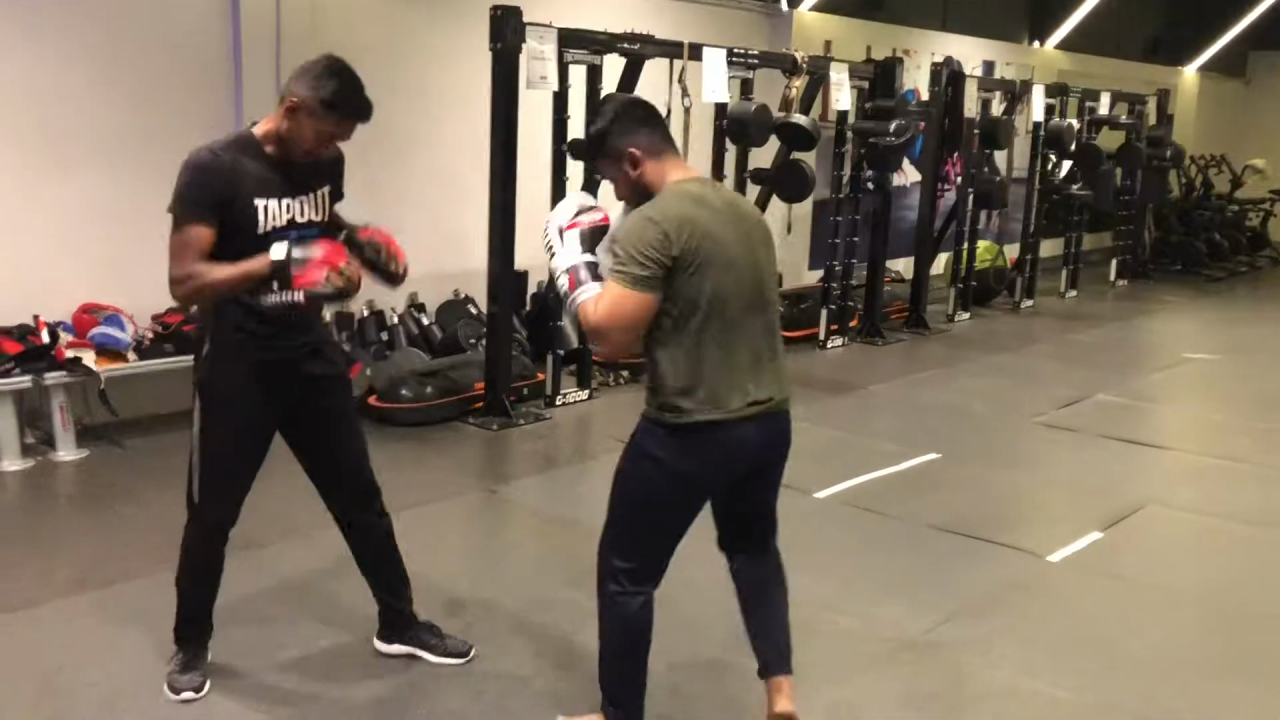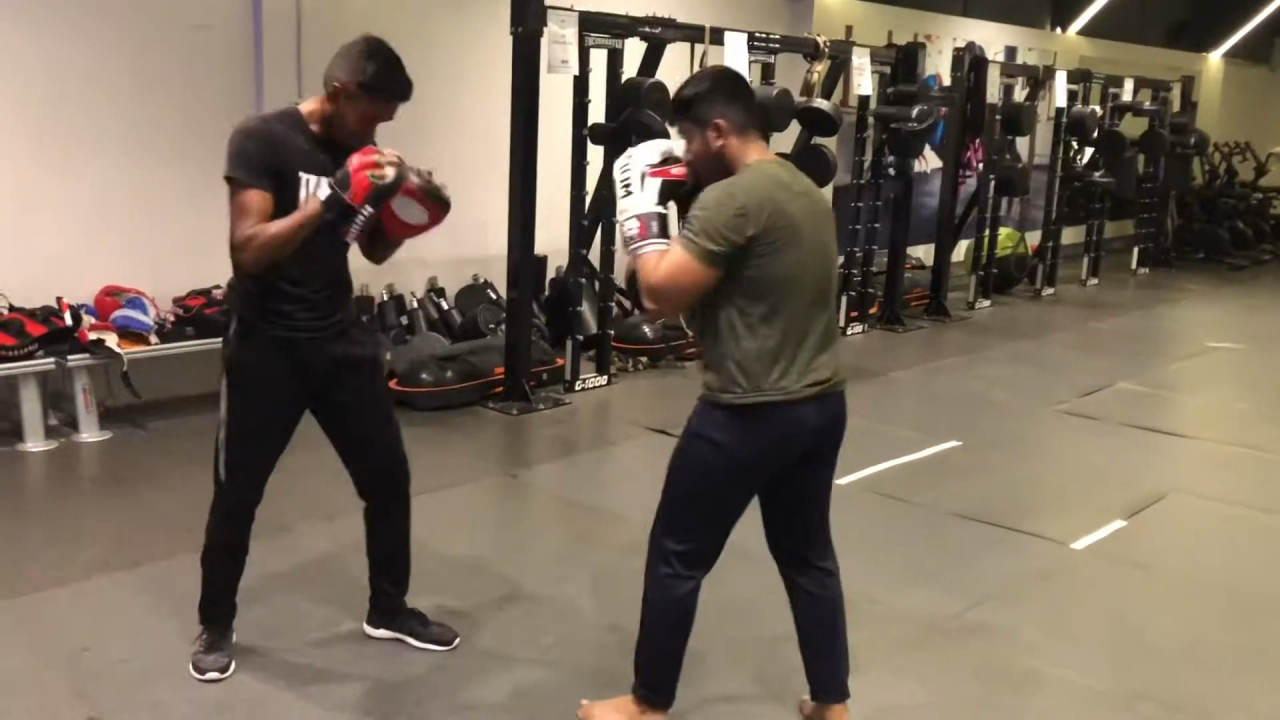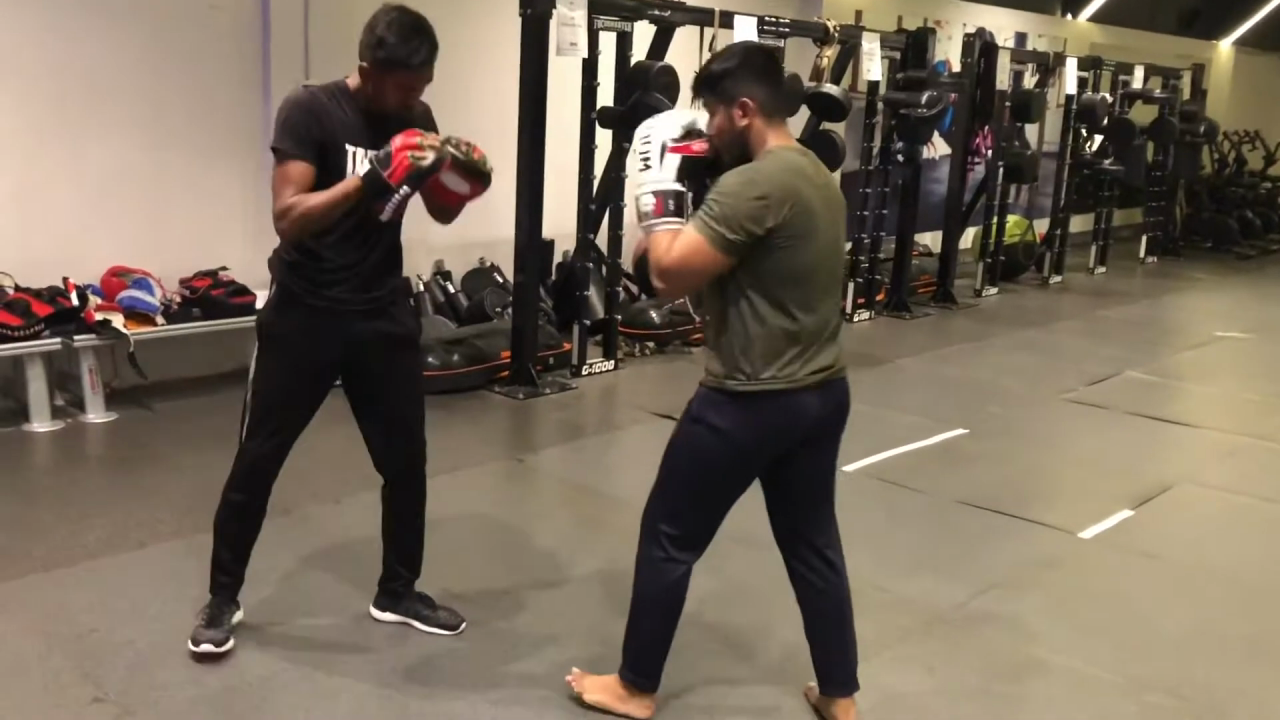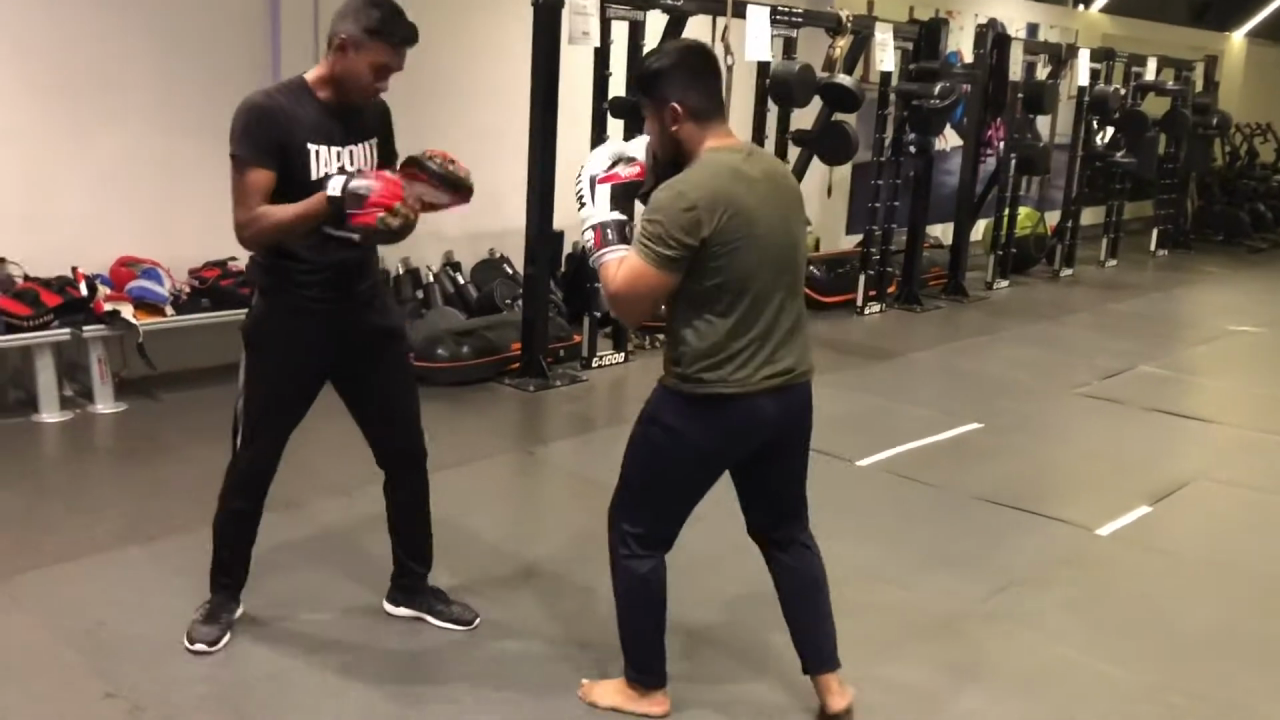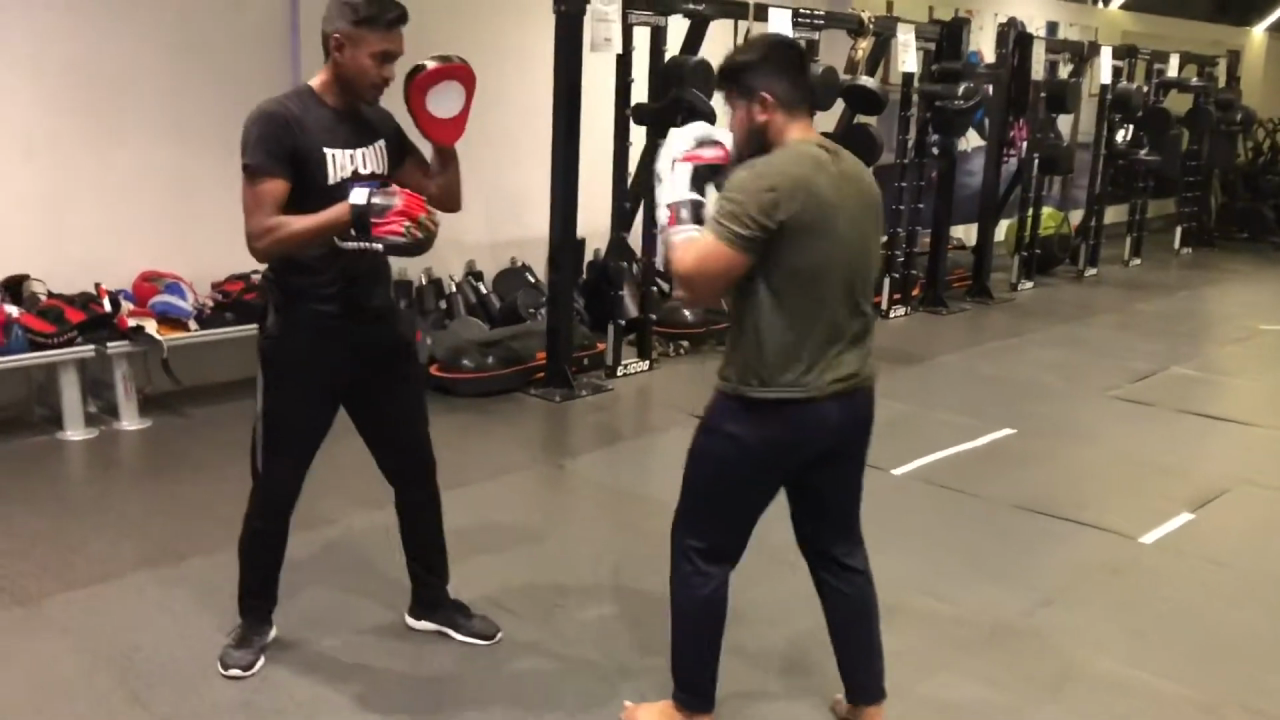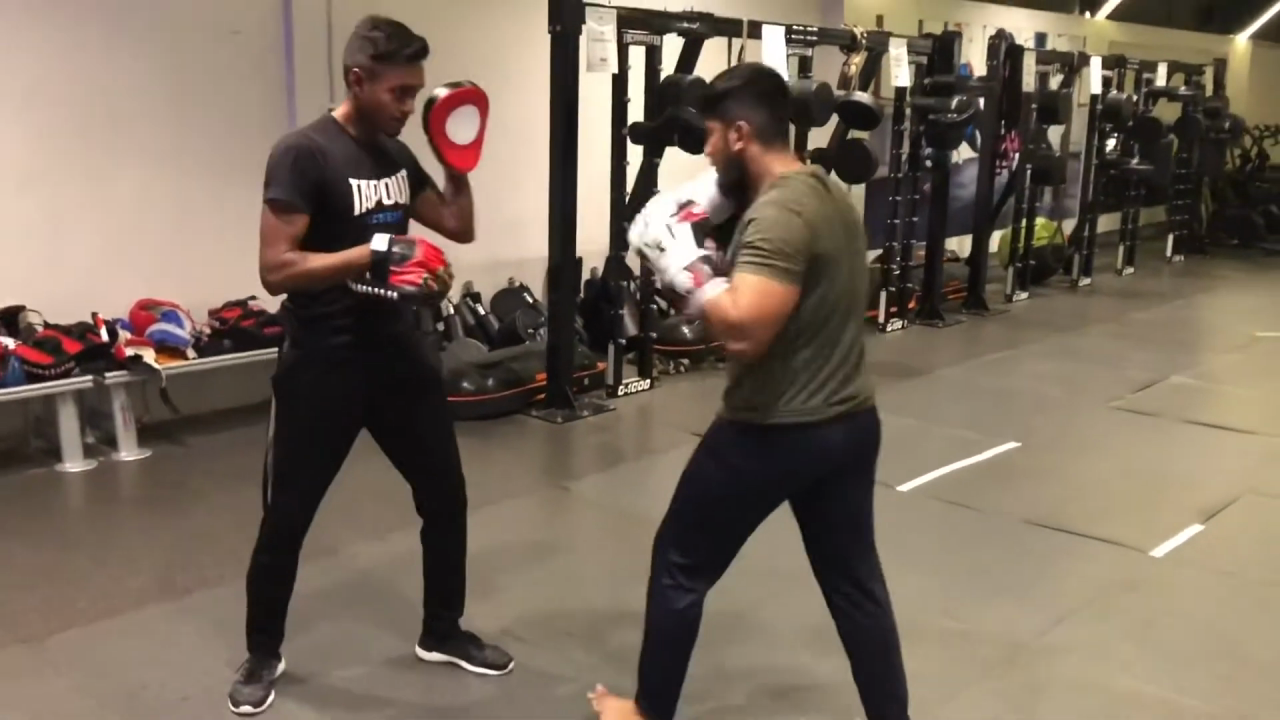
dt=0.3s
person 1, frame 1
left shoulder: (322, 164)
right shoulder: (213, 168)
right elbow: (185, 282)
left wrist: (370, 248)
right wrist: (278, 261)
left hip: (311, 358)
right hip: (237, 367)
left knee: (359, 497)
right knee: (211, 514)
left ankle: (399, 623)
right ankle: (191, 646)
person 1, frame 2
left shoulder: (357, 149)
right shoulder: (260, 139)
left elbow: (374, 250)
right elbow: (248, 251)
left wrist: (410, 215)
right wrist: (334, 199)
left hip: (340, 337)
right hip: (266, 344)
left knee: (388, 476)
right knee: (237, 492)
left ankle: (388, 609)
right ankle: (216, 627)
person 1, frame 3
left shoulder: (414, 117)
right shoulder: (309, 111)
left elbow: (443, 211)
right elbow: (289, 218)
left wrist: (466, 176)
right wrist: (375, 175)
left hip: (384, 314)
right hip: (304, 313)
left knee: (406, 460)
right knee: (258, 459)
left ankle: (397, 593)
right ankle: (222, 600)
person 1, frame 4
left shoulder: (374, 115)
right shoulder: (267, 113)
right elbow: (250, 226)
left wrist: (417, 194)
right wrist: (336, 197)
left hip: (365, 310)
right hip: (287, 316)
left knee: (405, 453)
right knee: (252, 464)
left ankle: (410, 586)
right ankle: (224, 596)
person 1, frame 5
left shoulder: (378, 122)
right shoulder: (279, 122)
left elbow: (446, 199)
right elbow: (262, 237)
left wrist: (444, 133)
right wrist: (355, 207)
left hip: (379, 326)
right hip: (305, 335)
left knee: (415, 471)
right knee: (276, 486)
left ankle: (431, 600)
right ankle: (254, 620)
person 1, frame 6
left shoulder: (395, 154)
right shoulder: (303, 153)
left elbow: (461, 229)
right elbow: (276, 270)
left wrist: (458, 160)
right wrist: (376, 252)
left hip: (400, 354)
right hip: (322, 364)
left knee: (445, 497)
right knee: (287, 518)
left ankle: (442, 631)
right ankle: (262, 655)
person 2, frame 1
left shoulder: (653, 224)
right shoulder: (744, 210)
left elbow: (611, 336)
left wrist: (572, 264)
right wrist: (617, 249)
left hip: (689, 434)
right hip: (767, 420)
left knee: (626, 573)
right knee: (753, 548)
person 2, frame 2
left shoulder: (733, 199)
right shoulder: (809, 193)
left elbow: (662, 294)
left wrist: (640, 209)
left hip: (747, 416)
right hip: (821, 405)
left knee: (676, 556)
right knee: (808, 555)
person 2, frame 3
left shoulder: (753, 186)
right shoulder: (817, 178)
left elbow: (671, 272)
left wrist: (655, 184)
right wrist: (701, 156)
left hip: (748, 403)
right hip: (822, 394)
left knee: (668, 537)
right knee: (813, 542)
person 2, frame 4
left shoulder: (687, 196)
right shoulder: (777, 174)
left elbow: (628, 300)
left wrist: (601, 212)
right wrist: (653, 173)
left hip: (705, 404)
right hip: (788, 393)
left knee: (636, 535)
right knee: (786, 534)
person 2, frame 5
left shoulder: (764, 179)
right shoulder: (858, 176)
left elbow: (693, 281)
left wrist: (673, 190)
right wrist: (732, 161)
left hip: (767, 409)
right hip: (847, 402)
left knee: (700, 553)
right knee: (838, 552)
person 2, frame 6
left shoulder: (779, 213)
right shoulder: (832, 197)
left elbow: (744, 331)
left wrist: (677, 257)
right wrist: (720, 204)
left hip: (770, 433)
right hip: (850, 425)
left knee: (679, 566)
right knee: (854, 578)
